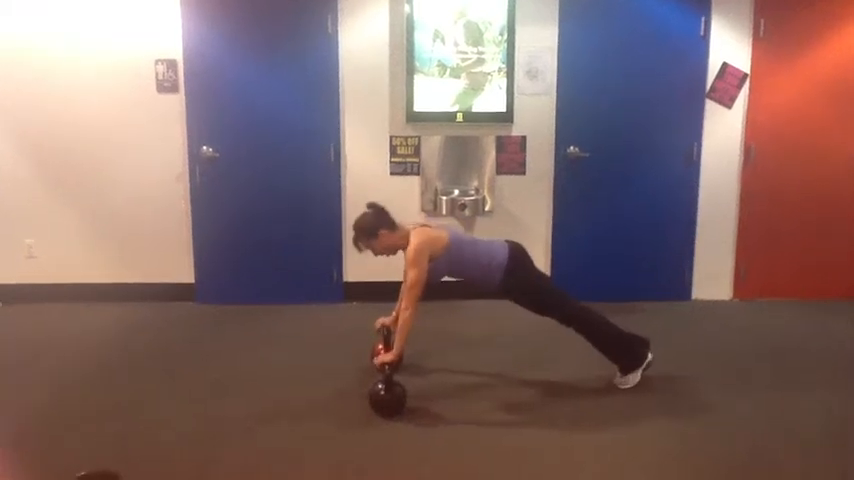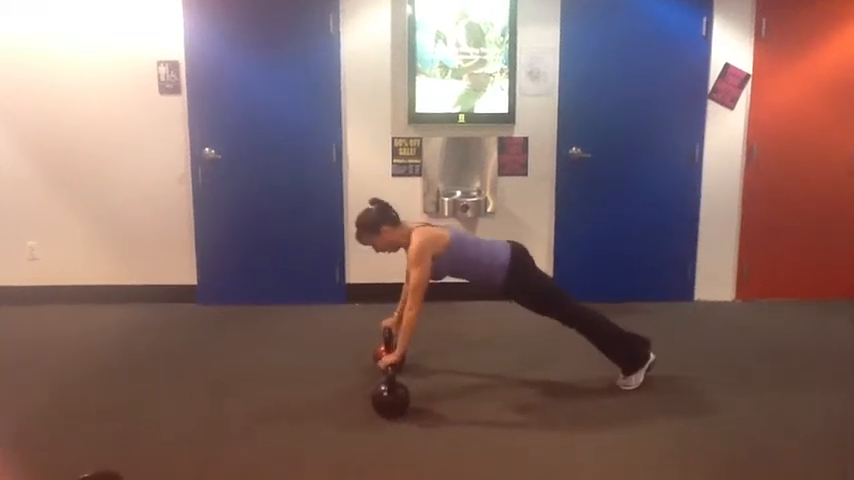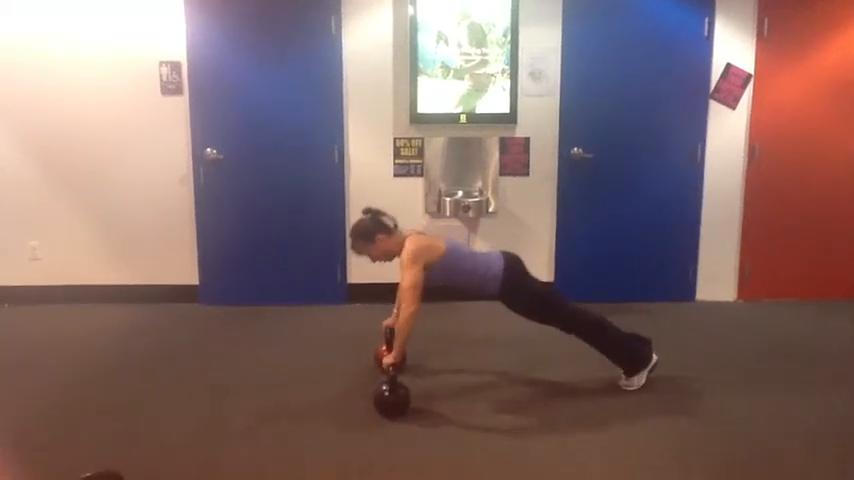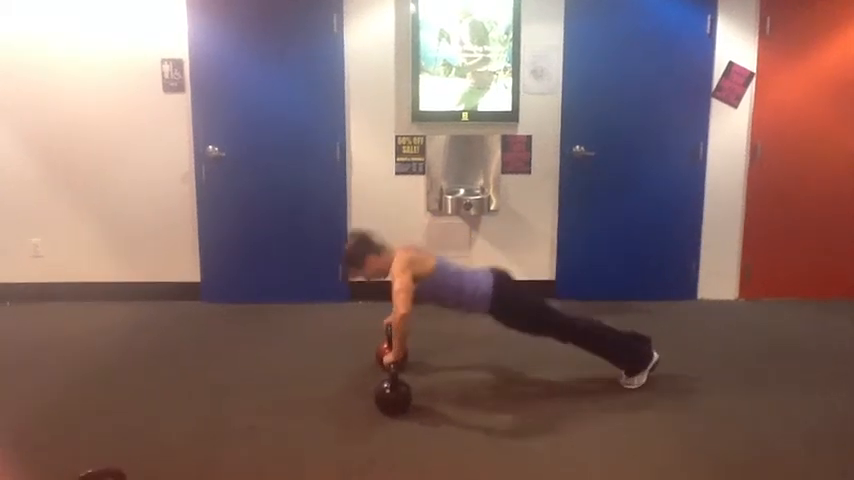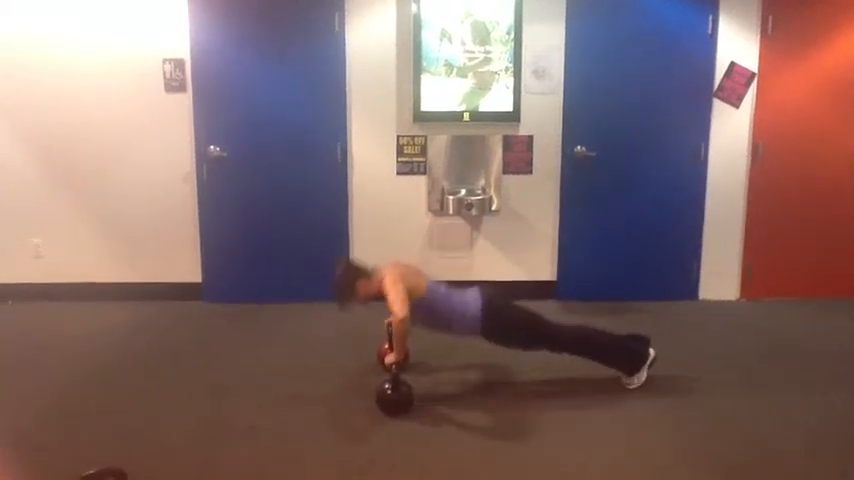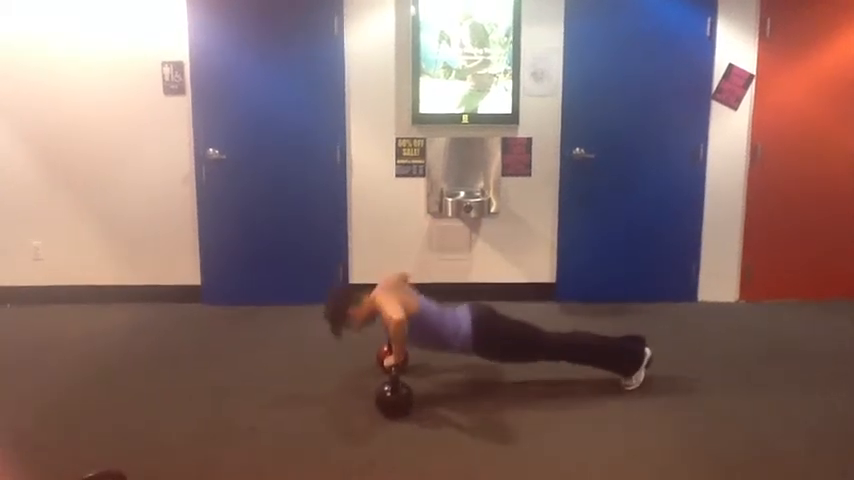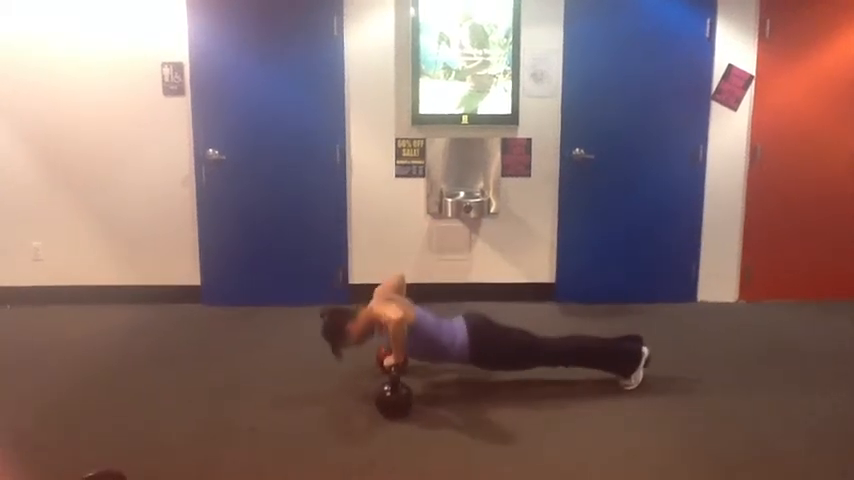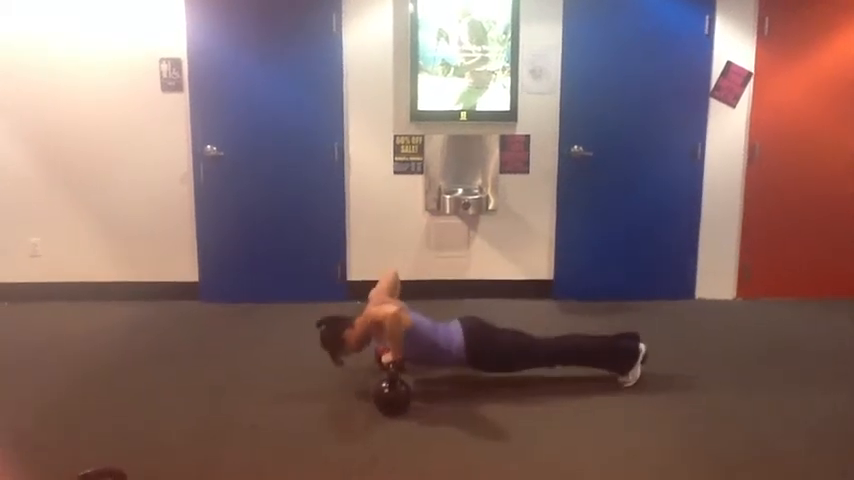
dt=0.1s
person 1, frame 1
left shoulder: (417, 245)
right shoulder: (411, 237)
left elbow: (411, 305)
right elbow: (409, 284)
left wrist: (395, 352)
right wrist: (393, 317)
left hip: (509, 269)
right hip: (505, 261)
left knee: (565, 311)
right knee: (564, 309)
left ankle: (634, 358)
right ankle: (633, 348)
person 1, frame 2
left shoulder: (419, 243)
right shoulder: (414, 235)
left elbow: (415, 305)
right elbow: (411, 283)
left wrist: (398, 353)
right wrist: (395, 318)
left hip: (510, 270)
right hip: (507, 261)
left knee: (567, 312)
right knee: (567, 310)
left ankle: (635, 359)
right ankle: (635, 349)
person 1, frame 3
left shoulder: (411, 252)
right shoulder: (409, 242)
left elbow: (410, 308)
right elbow: (411, 289)
left wrist: (396, 353)
right wrist: (395, 317)
left hip: (505, 277)
right hip: (501, 270)
left knee: (566, 317)
right knee: (565, 315)
left ankle: (638, 359)
right ankle: (636, 349)
person 1, frame 4
left shoulder: (399, 264)
right shoulder: (400, 255)
left elbow: (404, 311)
left wrist: (396, 353)
right wrist: (395, 318)
left hip: (495, 296)
right hip: (492, 286)
left knee: (560, 328)
right knee: (560, 325)
left ankle: (639, 358)
right ankle: (636, 349)
person 1, frame 5
left shoulder: (389, 280)
right shoulder: (391, 270)
left elbow: (401, 317)
left wrist: (399, 353)
right wrist: (396, 319)
left hip: (486, 316)
right hip: (481, 305)
left knee: (556, 337)
right knee: (555, 334)
left ankle: (637, 356)
right ankle: (634, 348)
person 1, frame 6
left shoulder: (380, 297)
right shoulder: (387, 286)
left elbow: (397, 320)
right elbow: (404, 276)
left wrist: (397, 356)
left hip: (477, 333)
right hip: (473, 319)
left knee: (549, 347)
right knee: (549, 343)
left ankle: (632, 358)
right ankle: (629, 348)
person 1, frame 7
left shoulder: (375, 313)
right shoulder: (380, 299)
left elbow: (396, 317)
right elbow: (399, 277)
left wrist: (397, 355)
left hip: (475, 344)
right hip: (470, 330)
left knee: (547, 351)
right knee: (547, 347)
left ankle: (630, 356)
right ankle: (627, 348)
person 1, frame 8
left shoulder: (371, 316)
right shoulder: (376, 300)
left elbow: (392, 313)
right elbow: (393, 274)
left wrist: (395, 353)
left hip: (471, 346)
right hip: (466, 332)
left knee: (544, 352)
right knee: (543, 347)
left ankle: (627, 353)
right ankle: (623, 345)
